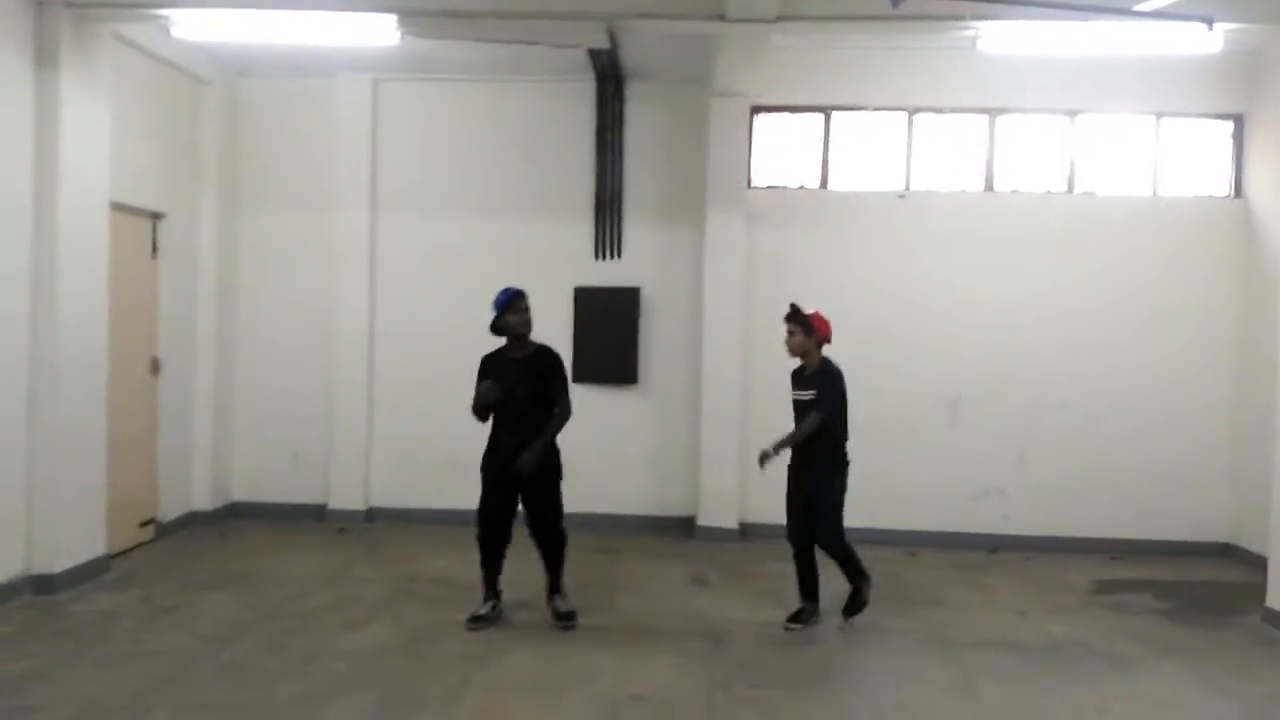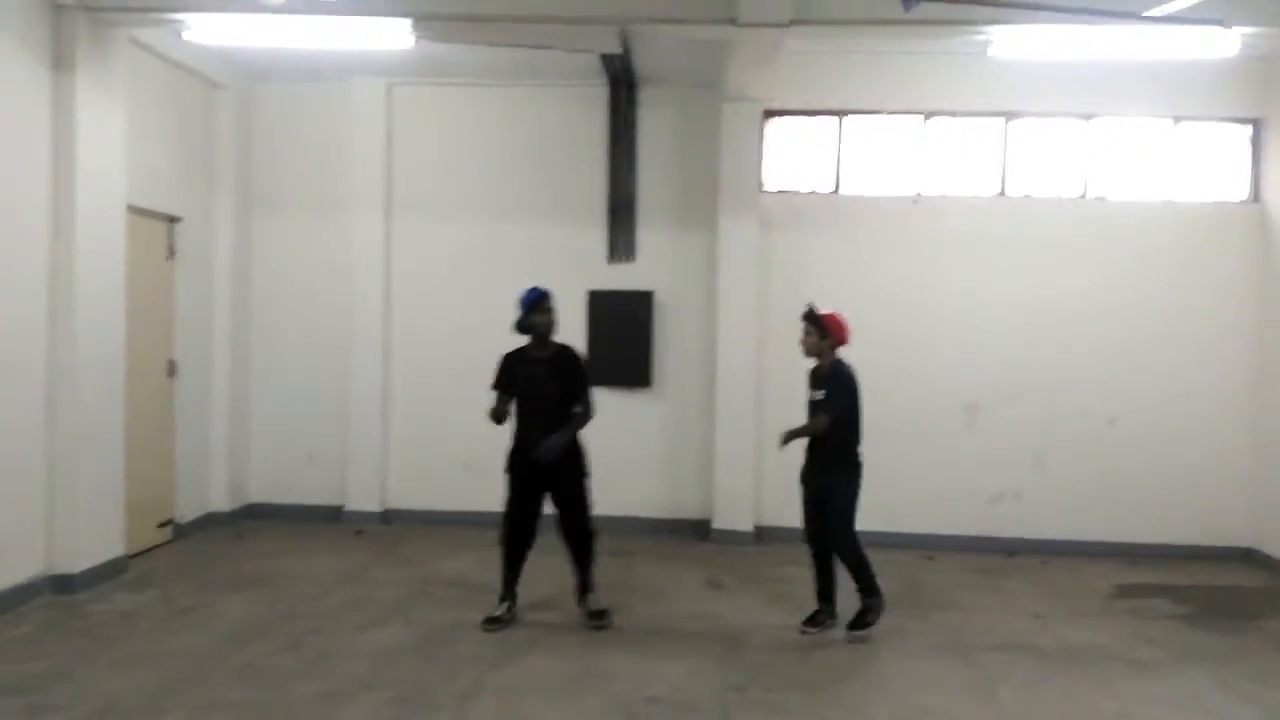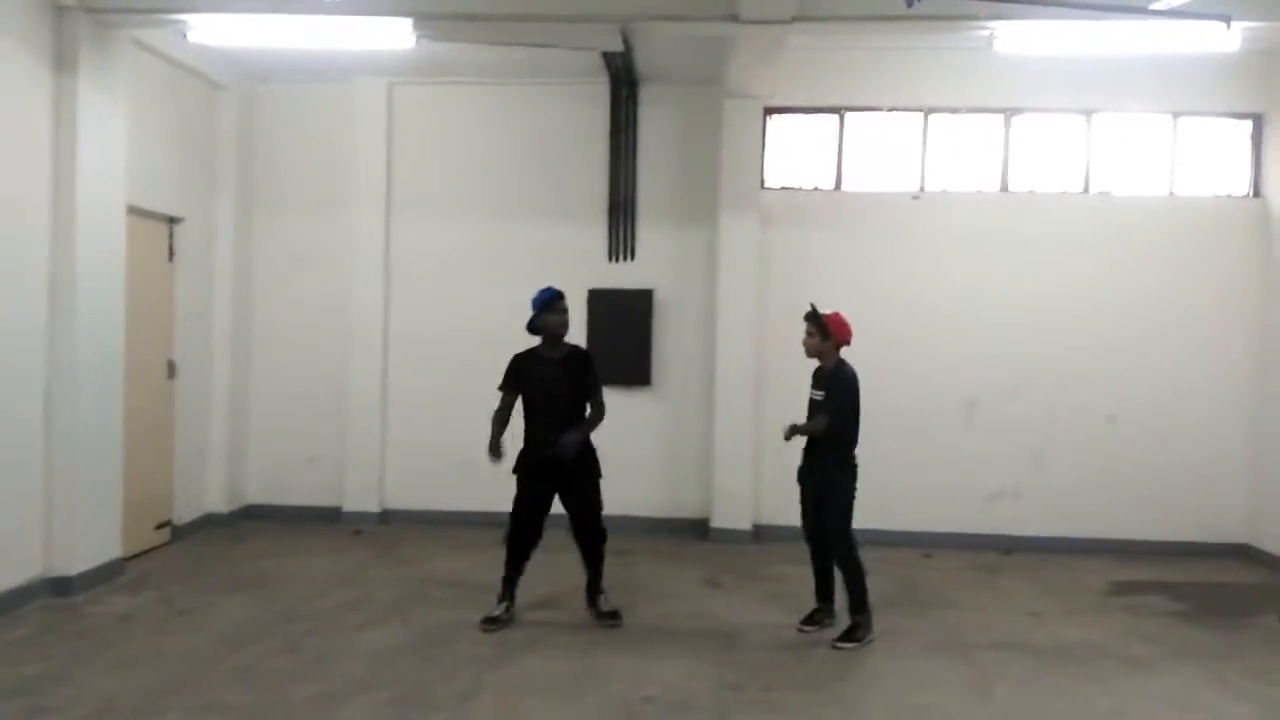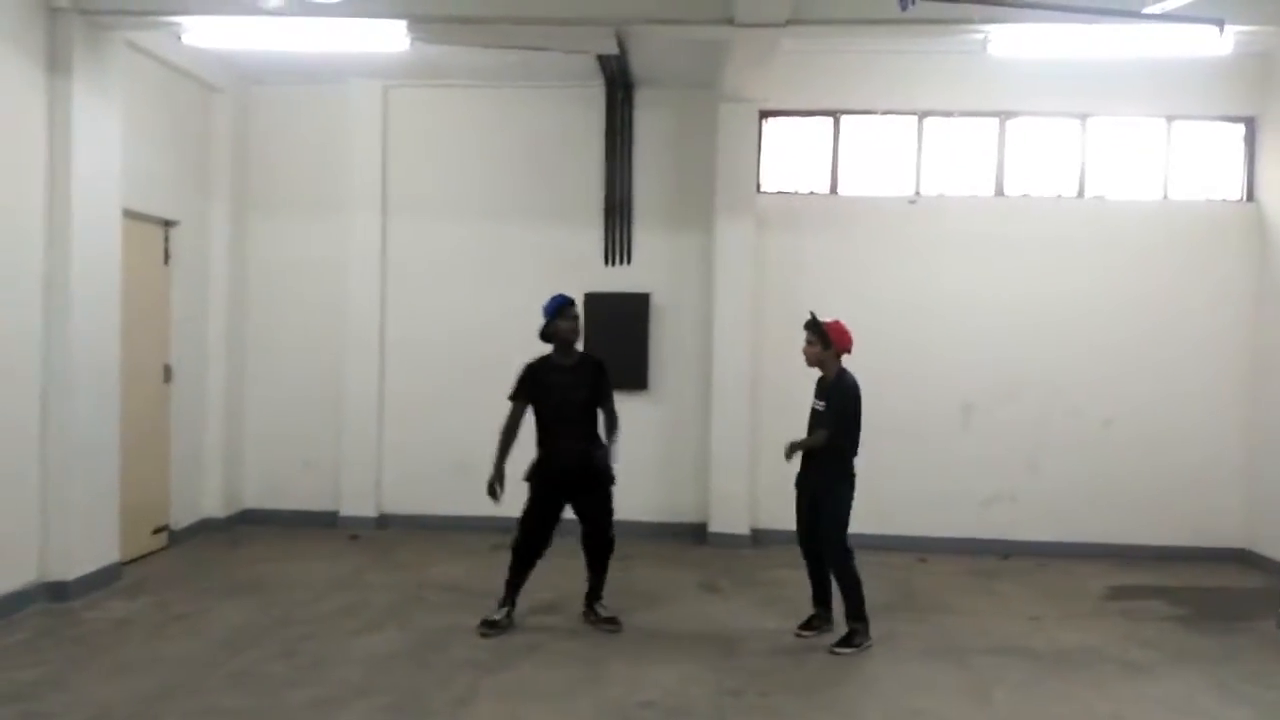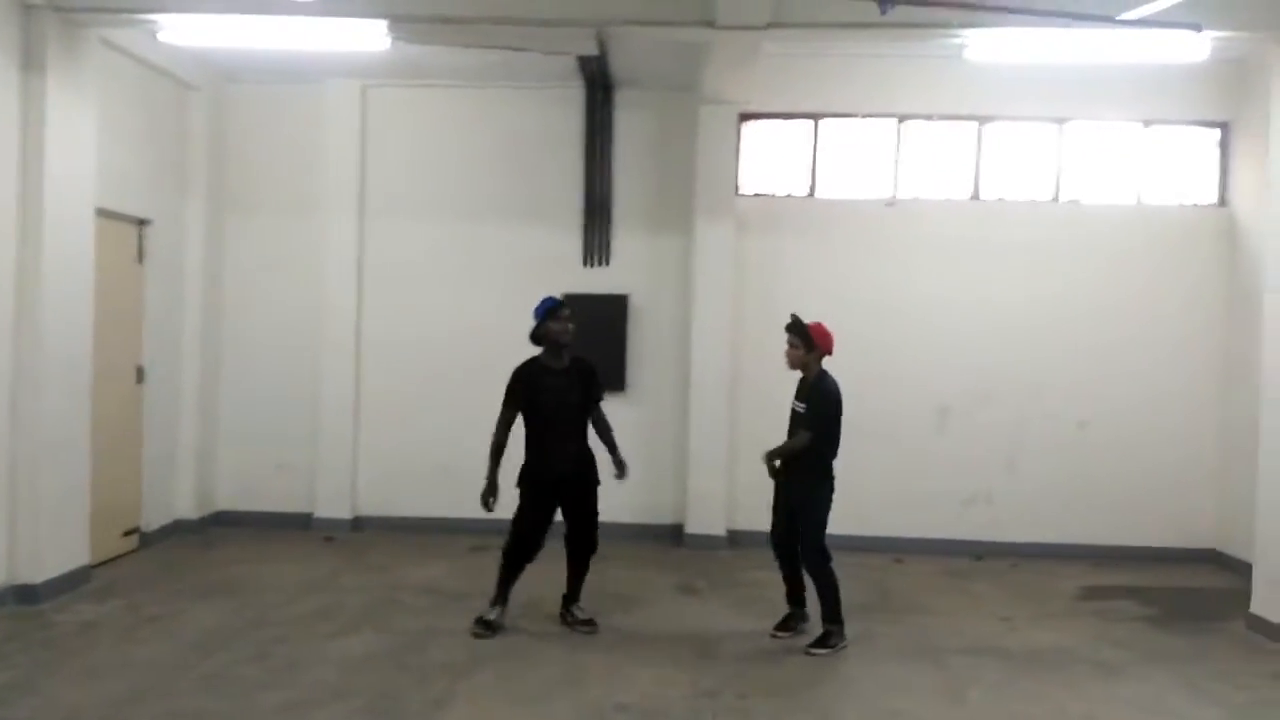
dt=0.1s
person 1, frame 1
left shoulder: (546, 359)
right shoulder: (491, 363)
left elbow: (563, 410)
right elbow: (481, 414)
left wrist: (536, 449)
right wrist: (482, 399)
left hip: (540, 459)
right hip: (499, 459)
left knee: (549, 529)
right knee: (491, 529)
left ankle: (557, 593)
right ankle: (491, 599)
person 1, frame 2
left shoulder: (568, 359)
right shoulder: (512, 362)
left elbow: (585, 409)
right elbow: (502, 407)
left wrist: (563, 436)
right wrist: (497, 414)
left hip: (564, 458)
right hip: (525, 458)
left knee: (578, 528)
right knee: (516, 530)
left ankle: (587, 594)
right ankle: (507, 601)
person 1, frame 3
left shoulder: (581, 360)
right shoulder: (522, 363)
left elbow: (598, 408)
right elbow: (505, 408)
left wrist: (579, 433)
right wrist: (496, 437)
left hip: (577, 459)
right hip: (535, 460)
left knee: (590, 529)
right knee: (521, 531)
left ankle: (596, 596)
right ankle: (506, 600)
person 1, frame 4
left shoulder: (594, 367)
right shoulder: (536, 372)
left elbow: (608, 412)
right elbow: (514, 419)
left wrist: (607, 443)
right wrist: (498, 467)
left hip: (591, 467)
right hip: (550, 468)
left knee: (600, 538)
right knee: (531, 537)
left ankle: (594, 602)
right ankle: (506, 606)
person 1, frame 5
left shoulder: (584, 371)
right shoulder: (527, 374)
left elbow: (597, 417)
right elbow: (504, 425)
left wrist: (614, 453)
right wrist: (492, 476)
left hip: (580, 470)
right hip: (539, 472)
left knee: (583, 541)
right knee: (523, 540)
left ankle: (571, 605)
right ankle: (498, 605)
person 2, frame 1
left shoulder: (830, 375)
right shoulder: (798, 375)
left elbow: (811, 423)
left wrist: (774, 449)
left hip: (829, 468)
right hip: (801, 467)
left knee: (828, 536)
right knee: (799, 538)
left ankle: (860, 580)
right ankle: (809, 603)
person 2, frame 2
left shoulder: (841, 376)
right shoulder: (816, 374)
left elbow: (821, 424)
left wrist: (792, 433)
left hip: (842, 471)
right hip: (817, 468)
left knee: (842, 539)
right knee: (817, 539)
left ankle: (871, 598)
right ankle: (826, 607)
person 2, frame 3
left shoulder: (843, 377)
right shoulder: (820, 373)
left elbow: (820, 424)
left wrist: (794, 429)
left hip: (838, 472)
right hip: (814, 468)
left knee: (840, 543)
right knee: (816, 539)
left ankle: (861, 620)
right ankle: (825, 606)
person 2, frame 4
left shoulder: (844, 388)
right shoulder: (824, 382)
left elbow: (822, 437)
left wrist: (794, 446)
right wrist: (803, 451)
left hip: (835, 481)
right hip: (812, 476)
left knee: (836, 551)
right knee: (810, 545)
left ankle: (859, 627)
right ankle: (822, 612)
person 2, frame 5
left shoulder: (825, 390)
right shoulder: (805, 384)
left elbow: (804, 440)
left wrist: (774, 453)
right wrist: (780, 461)
left hip: (815, 483)
right hip: (791, 478)
left knee: (813, 554)
right knee: (782, 545)
left ankle: (835, 628)
right ankle: (797, 610)
